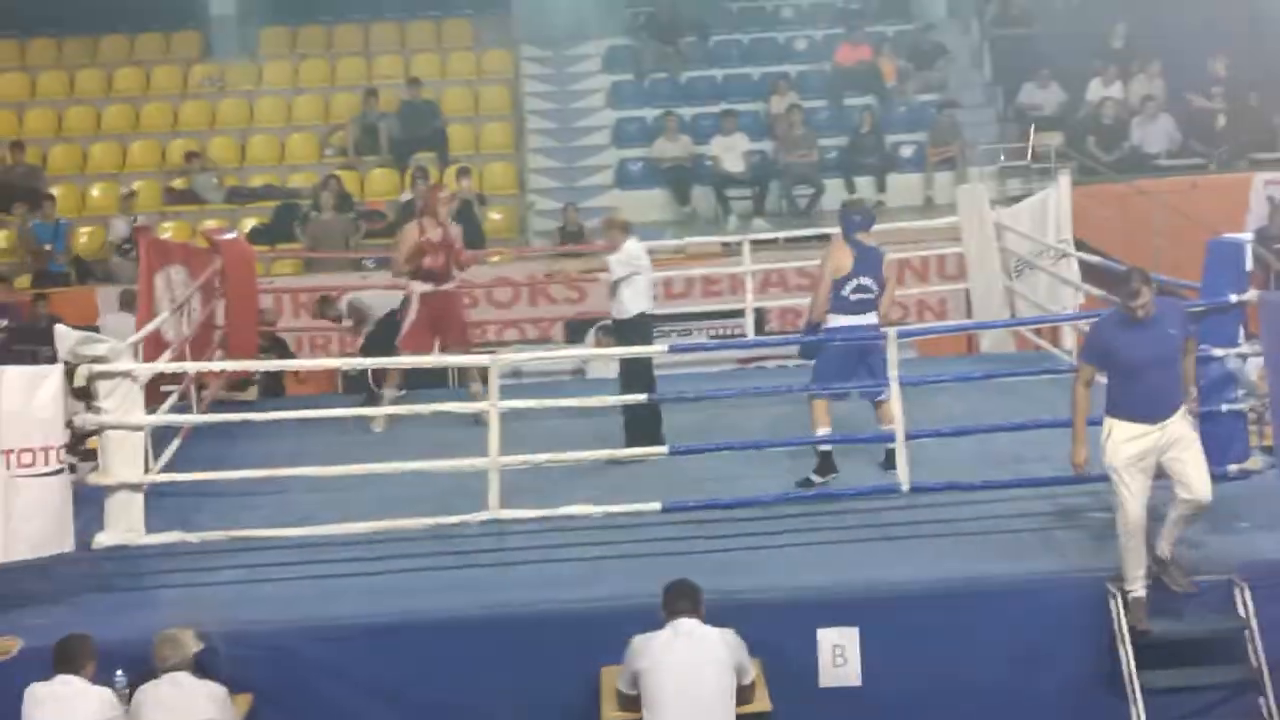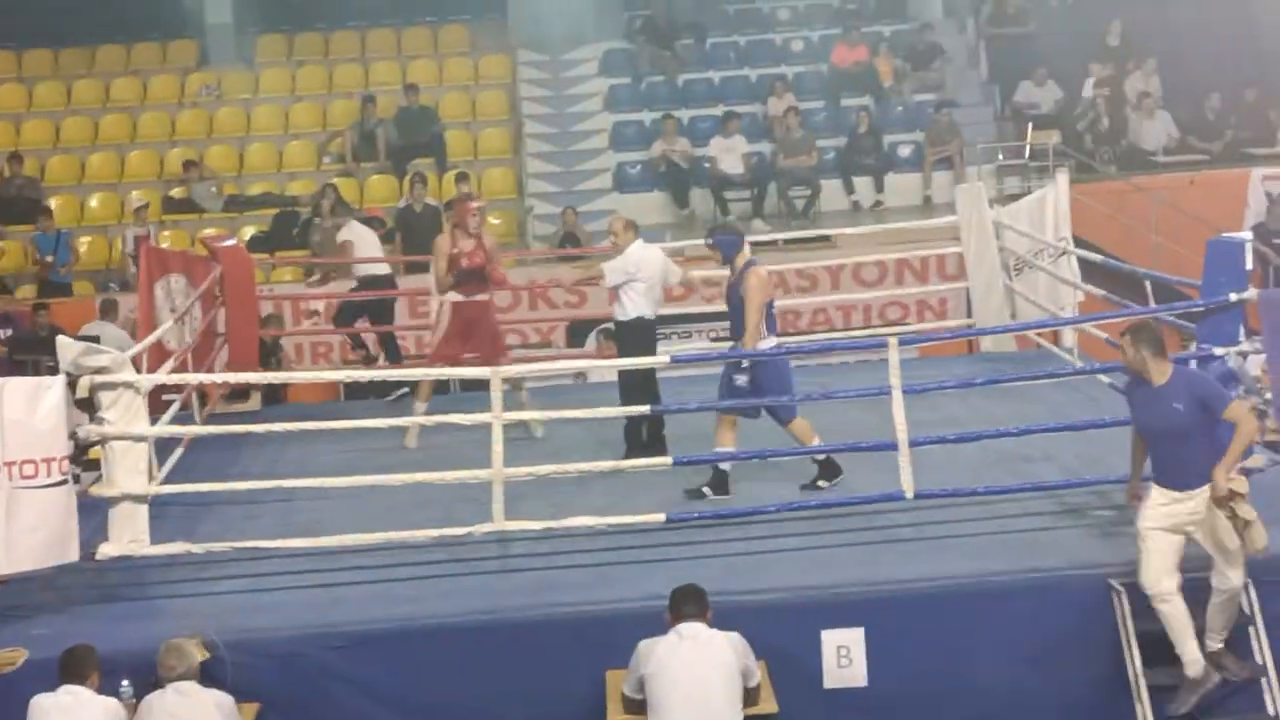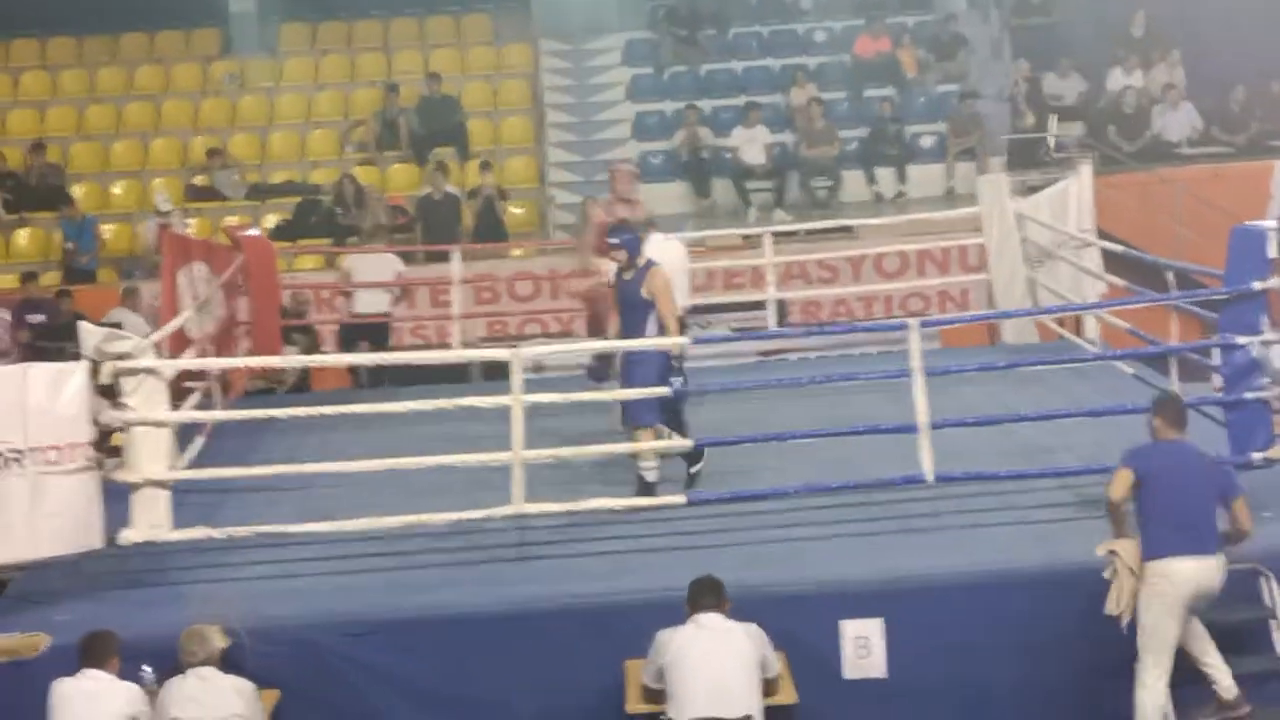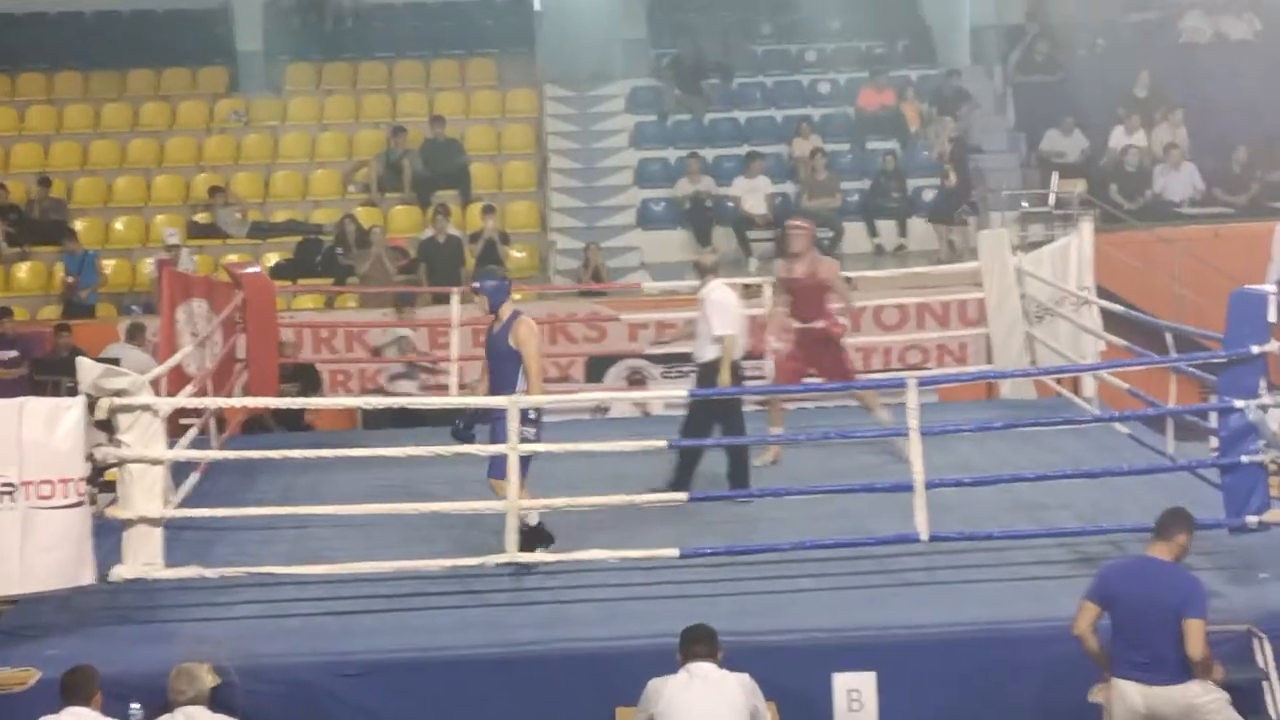
dt=0.7s
person 1, frame 1
left shoulder: (1175, 312)
right shoulder: (1104, 331)
right elbow: (1082, 384)
left wrist: (1189, 396)
right wrist: (1079, 441)
left hip: (1175, 423)
right hip: (1127, 432)
left knee: (1199, 493)
right knee: (1132, 516)
left ankle: (1164, 553)
right ankle: (1136, 593)
person 1, frame 2
left shoulder: (1197, 384)
right shoulder: (1134, 389)
left elbow: (1248, 423)
left wrist: (1222, 469)
right wrist: (1134, 479)
left hip: (1209, 496)
right hip: (1163, 497)
left knee: (1230, 581)
right knee: (1157, 585)
left ankle: (1214, 649)
right ankle: (1196, 672)
person 1, frame 3
left shoulder: (1140, 455)
right shoulder: (1215, 466)
left elbow: (1115, 496)
right elbow: (1244, 527)
left wrist: (1121, 530)
left hip: (1165, 572)
right hip: (1211, 569)
left knee: (1153, 669)
right knee: (1181, 617)
person 1, frame 4
left shoulder: (1111, 574)
right shoulder: (1189, 585)
left elbow: (1081, 629)
right elbow: (1197, 653)
left wrist: (1109, 669)
right wrist: (1210, 672)
left hip: (1126, 690)
right hip: (1177, 690)
person 2, frame 1
left shoulder: (838, 250)
right shoulder: (881, 259)
left elbow: (822, 298)
right elbow: (885, 307)
left wrist: (812, 329)
left hip: (839, 332)
right hip: (868, 331)
left knee: (819, 395)
right knee: (880, 395)
left ankle: (826, 463)
right ankle: (891, 455)
person 2, frame 2
left shoulder: (753, 276)
right shoulder: (737, 273)
left elbow: (752, 325)
left wrist: (743, 364)
left hip: (762, 356)
right hip: (744, 352)
left knee: (787, 418)
right knee: (725, 416)
left ankle: (829, 468)
right ankle: (718, 483)
person 2, frame 3
left shoulder: (655, 276)
right shoulder: (621, 274)
left elbow: (671, 325)
left wrist: (677, 365)
left hip: (650, 357)
right hip: (630, 354)
left knee: (641, 426)
right knee: (641, 421)
left ankle: (647, 490)
right ankle: (690, 452)
person 2, frame 4
left shoulder: (523, 326)
right shoulder: (495, 326)
left elbow: (536, 376)
right elbow: (488, 373)
left wrist: (531, 418)
right wrist: (470, 414)
left hip: (519, 413)
right hip: (498, 411)
left knee: (500, 479)
right knee: (513, 480)
left ankle: (537, 533)
right ankle: (533, 539)
person 3, frame 1
left shoulder: (454, 230)
right shoulder: (412, 230)
left elbow: (460, 266)
right elbow: (398, 269)
left wrist: (464, 260)
right wrist: (420, 265)
left hip: (448, 295)
right hip: (422, 296)
left knee: (465, 355)
right knee: (404, 354)
right ankle: (382, 412)
person 3, frame 2
left shoulder: (487, 239)
right shoulder: (444, 241)
left elbow: (495, 272)
right elbow: (440, 285)
left wrist: (496, 276)
right wrist: (460, 271)
left hip: (482, 305)
right hip: (454, 307)
left knee: (504, 364)
right knee: (434, 367)
right ankle: (414, 427)
person 3, frame 3
left shoulder: (642, 211)
right shoulder: (600, 214)
left elbow: (654, 241)
right elbow: (588, 251)
left hip: (639, 278)
right hip: (613, 279)
left knee: (652, 340)
right knee: (616, 344)
person 3, frame 4
left shoulder: (826, 265)
right shoulder: (782, 268)
left elbow: (846, 298)
right elbow: (780, 303)
left wrist: (840, 320)
right wrist: (772, 331)
left hip: (824, 334)
right hip: (798, 335)
left knee: (852, 387)
right knee: (776, 392)
right ankle: (774, 447)
person 4, frame 1
left shoulder: (631, 253)
right shoulder: (627, 253)
left elbow: (603, 266)
right elbow: (604, 270)
left wrist: (574, 269)
left hip: (635, 322)
right hip: (630, 323)
left knee: (634, 383)
right knee: (641, 381)
left ankle: (638, 442)
right ankle: (652, 438)
person 4, frame 2
left shoulder: (632, 258)
right shoulder: (654, 252)
left elbow: (602, 271)
right elbow: (678, 275)
left wrist: (572, 279)
left hip: (632, 326)
right hip: (644, 324)
left knee: (632, 389)
right knee: (646, 386)
left ankle: (636, 450)
right ankle: (655, 443)
person 4, frame 3
left shoulder: (645, 257)
right shoulder: (676, 245)
right elbow: (690, 283)
left hip: (659, 324)
right hip: (678, 319)
left knee: (656, 384)
right knee: (669, 381)
left ankle: (661, 442)
right ankle: (676, 436)
person 4, frame 4
left shoulder: (712, 296)
right shoulder: (727, 293)
left elbow: (727, 335)
left wrist: (724, 371)
left hip: (715, 369)
right hip: (727, 368)
left knee: (694, 429)
right knee: (734, 430)
left ankle: (679, 487)
right ankle: (741, 486)
